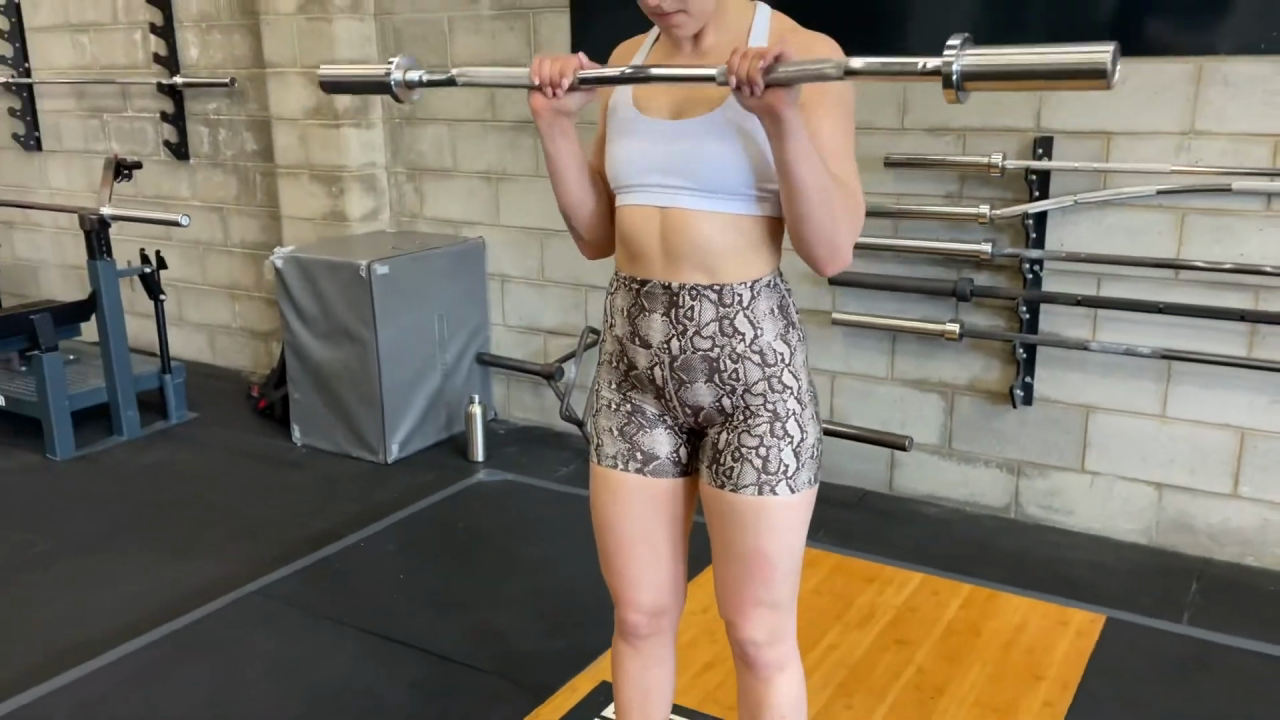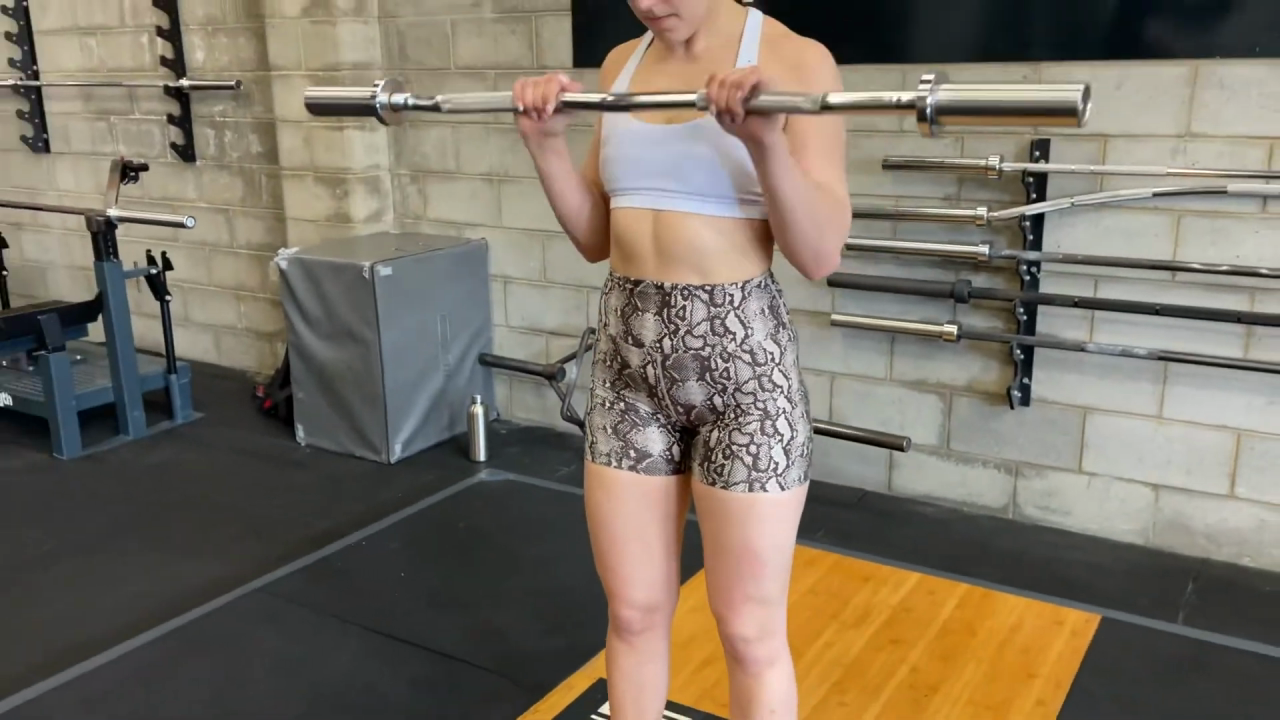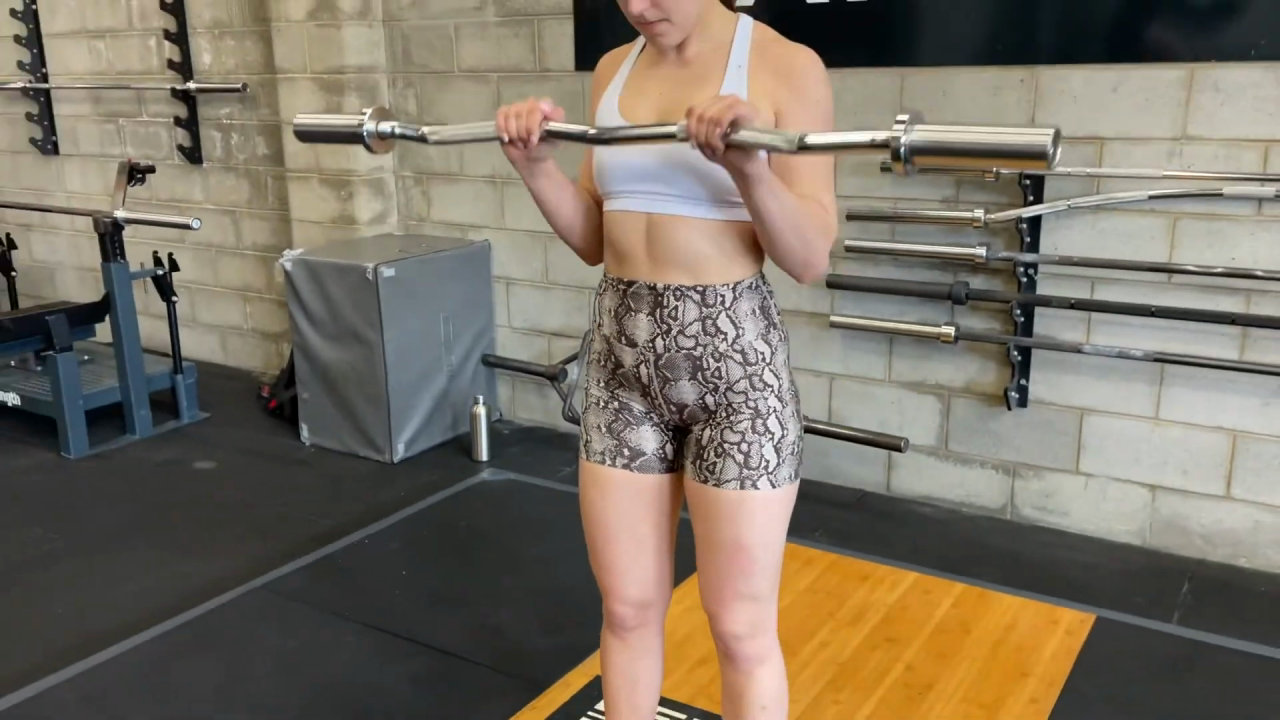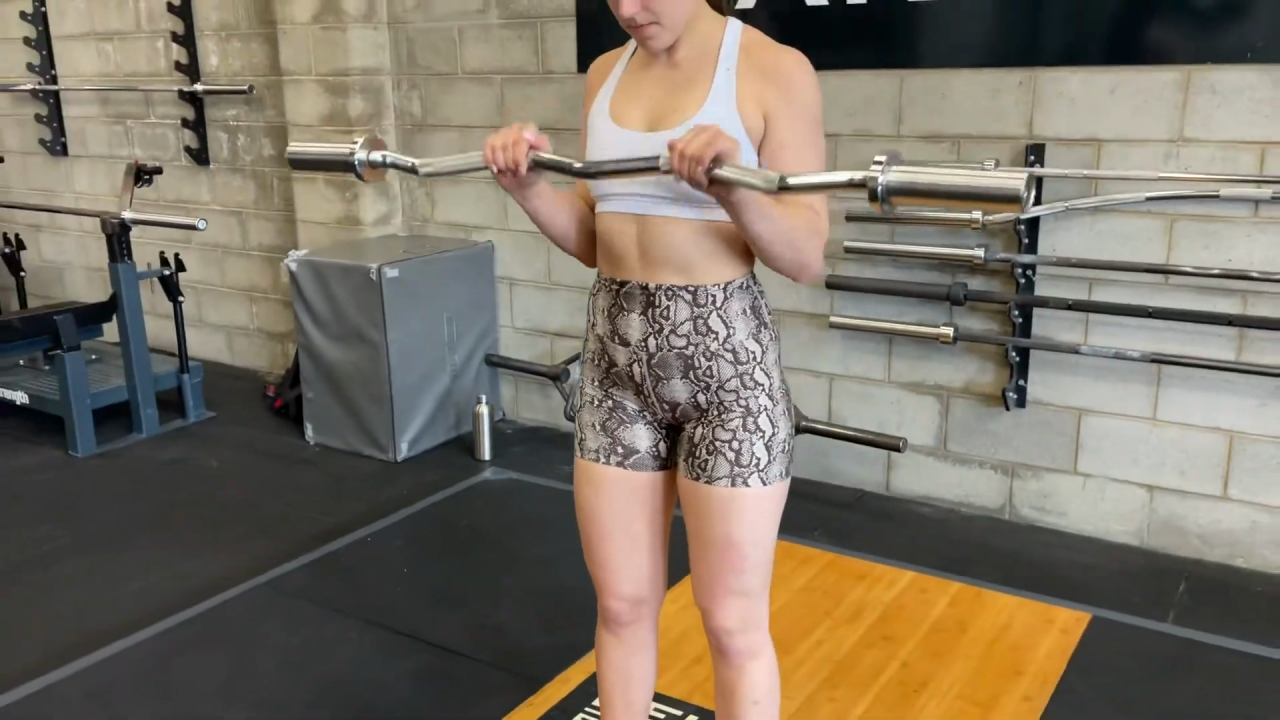
dt=0.1s
person 1, frame 1
right shoulder: (624, 61)
left elbow: (831, 251)
right elbow: (596, 238)
left wrist: (781, 118)
right wrist: (555, 123)
left hip: (747, 348)
right hip: (633, 348)
left knee: (759, 633)
right knee: (638, 614)
person 1, frame 2
left shoulder: (793, 58)
right shoulder: (620, 65)
left elbow: (821, 253)
right elbow: (598, 239)
left wrist: (764, 137)
right wrist: (546, 144)
left hip: (740, 350)
right hip: (628, 348)
left knee: (749, 628)
right knee: (632, 611)
person 1, frame 3
left shoulder: (782, 65)
right shoulder: (612, 69)
left elbow: (811, 257)
right elbow: (594, 242)
left wrist: (745, 165)
right wrist: (534, 164)
left hip: (731, 349)
right hip: (621, 347)
left knee: (741, 624)
right knee: (626, 608)
person 1, frame 4
left shoulder: (773, 69)
right shoulder: (604, 74)
left elbow: (805, 253)
right elbow: (595, 241)
left wrist: (731, 187)
right wrist: (529, 187)
left hip: (724, 350)
right hip: (616, 349)
left knee: (732, 620)
right knee: (620, 604)
